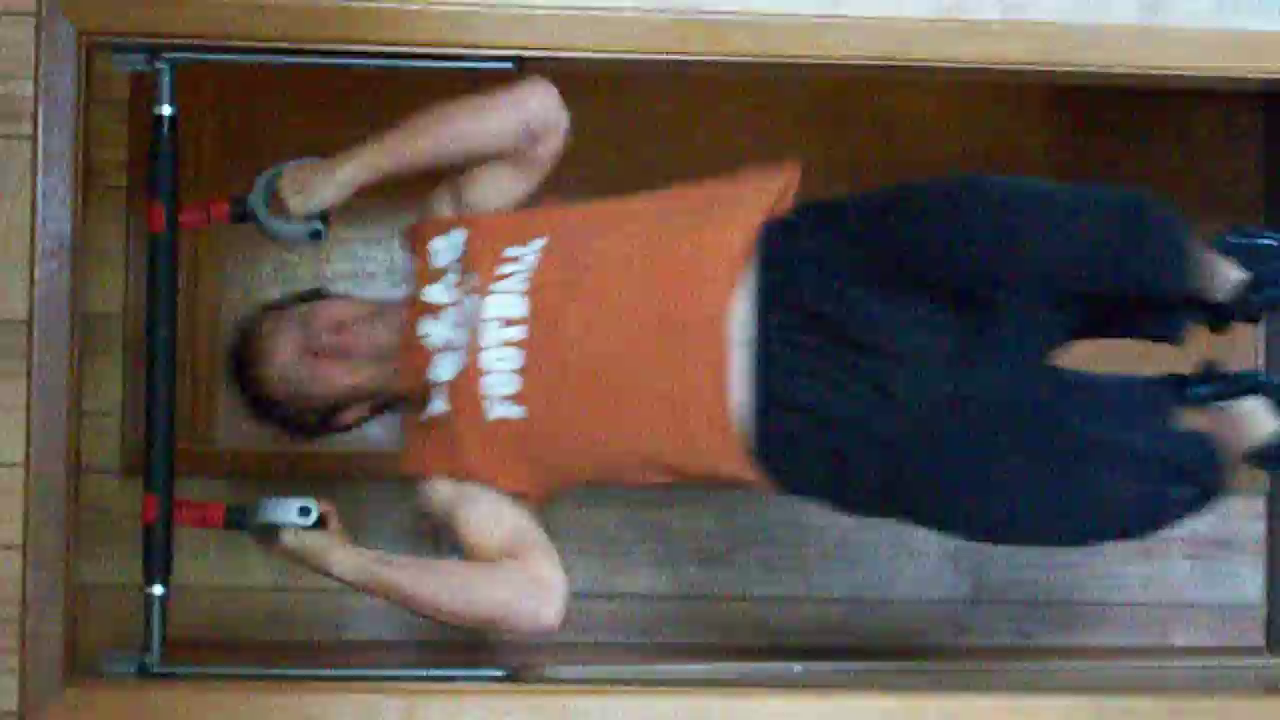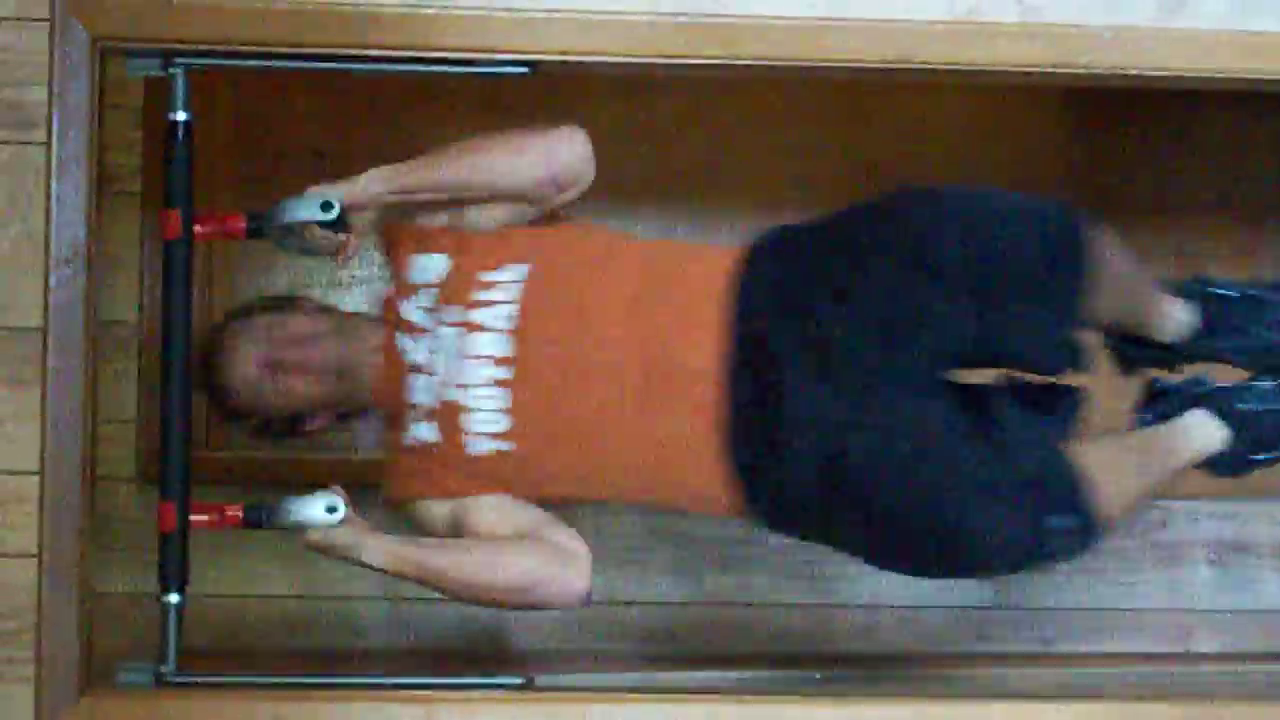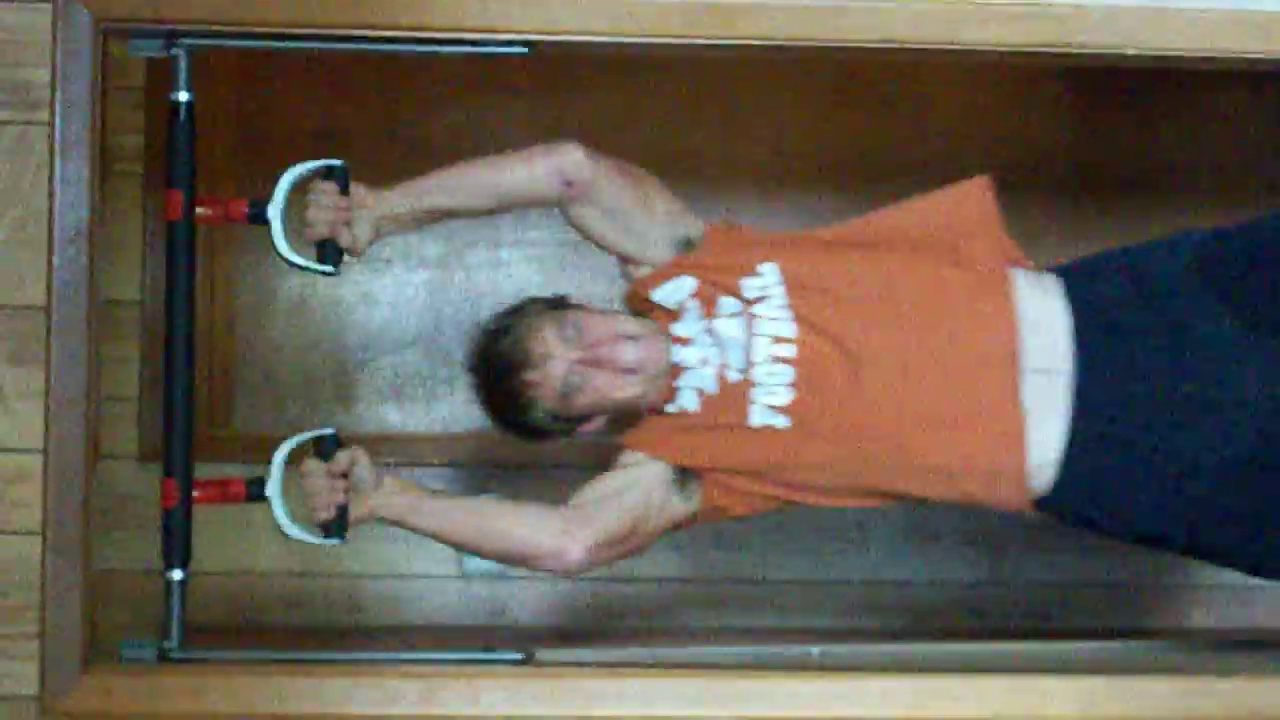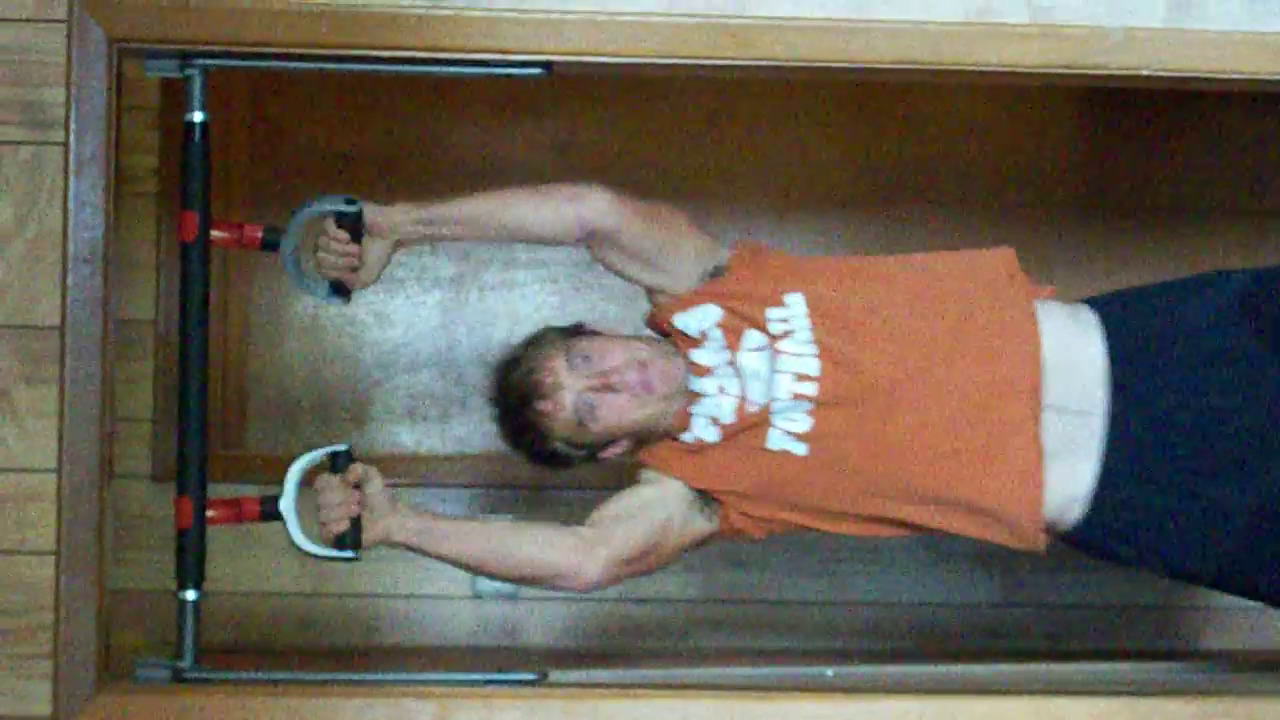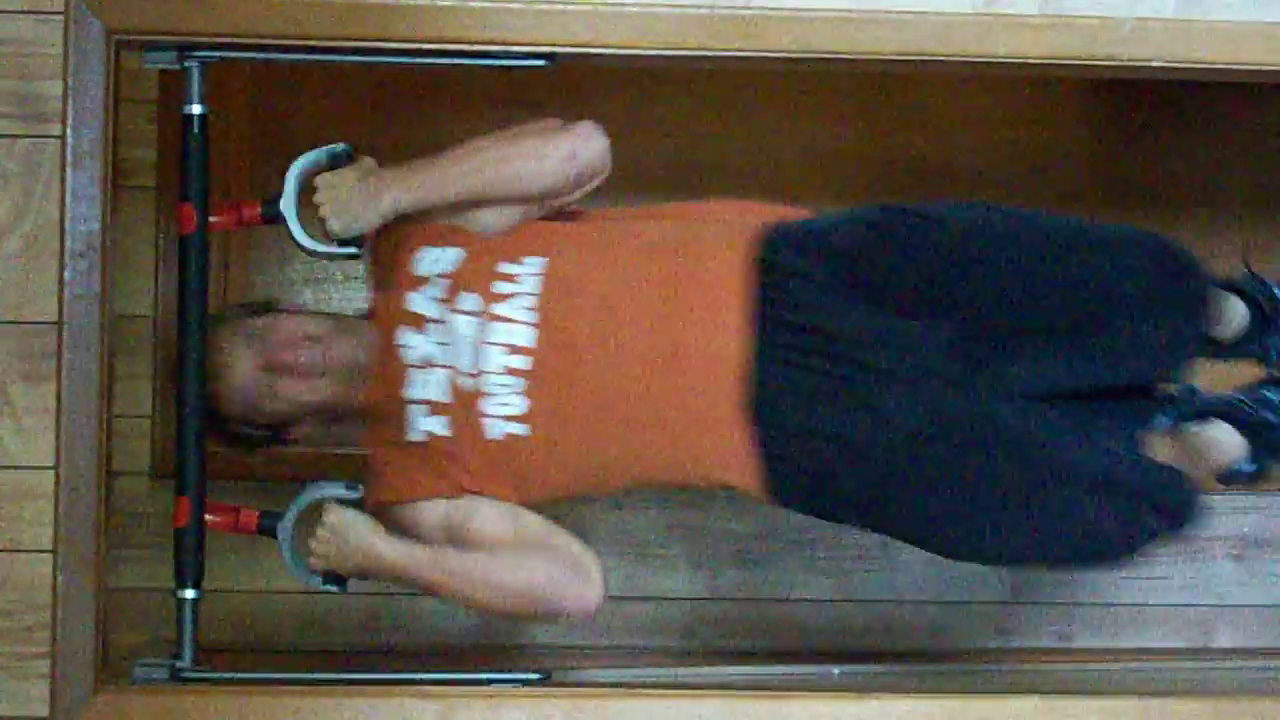
dt=0.5s
person 1, frame 1
left shoulder: (444, 232)
right shoulder: (450, 462)
left elbow: (534, 107)
right elbow: (532, 603)
left wrist: (346, 172)
right wrist: (351, 564)
left hip: (793, 260)
right hip: (803, 416)
left knee: (1052, 235)
person 1, frame 2
left shoulder: (418, 247)
right shoulder: (430, 475)
left elbow: (566, 154)
right elbow: (562, 574)
left wrist: (371, 184)
right wrist: (371, 548)
left hip: (764, 295)
right hip: (776, 443)
left knee: (1023, 240)
right knee: (1027, 515)
left ankle: (1175, 322)
person 1, frame 3
left shoulder: (679, 269)
right shoulder: (677, 458)
left elbow: (571, 170)
right elbow: (569, 538)
left wrist: (386, 204)
right wrist: (383, 496)
person 1, frame 4
left shoulder: (706, 297)
right shoulder: (699, 480)
left elbow: (595, 211)
right elbow: (587, 558)
left wrist: (401, 219)
right wrist: (393, 520)
person 1, frame 5
left shoulder: (414, 247)
right shoulder: (421, 473)
left elbow: (578, 146)
right elbow: (575, 584)
left wrist: (398, 191)
right wrist: (387, 557)
left hip: (782, 275)
right hip: (793, 429)
left knee: (1128, 282)
right knee: (1107, 499)
